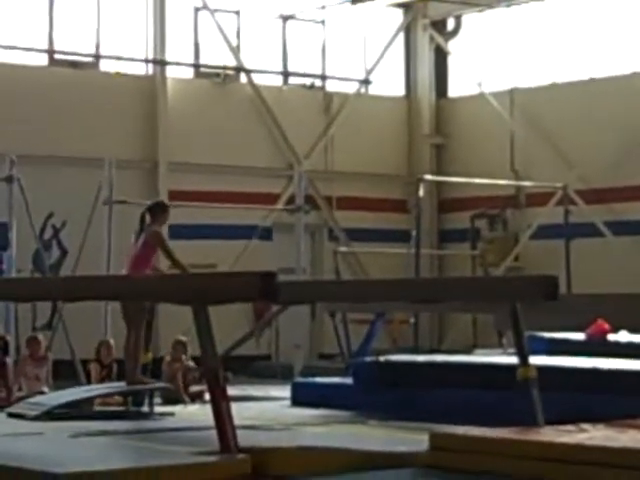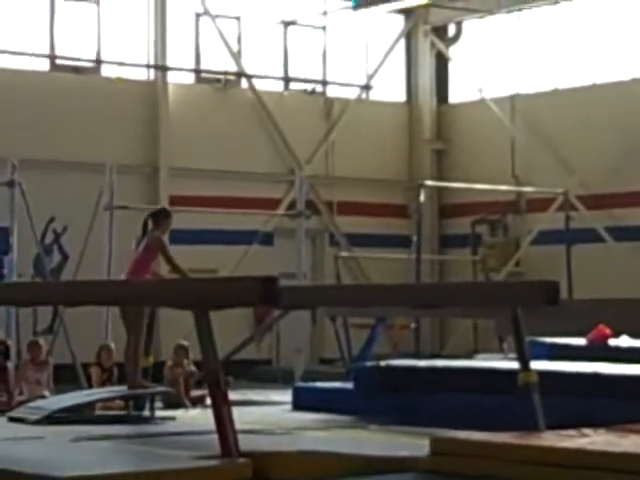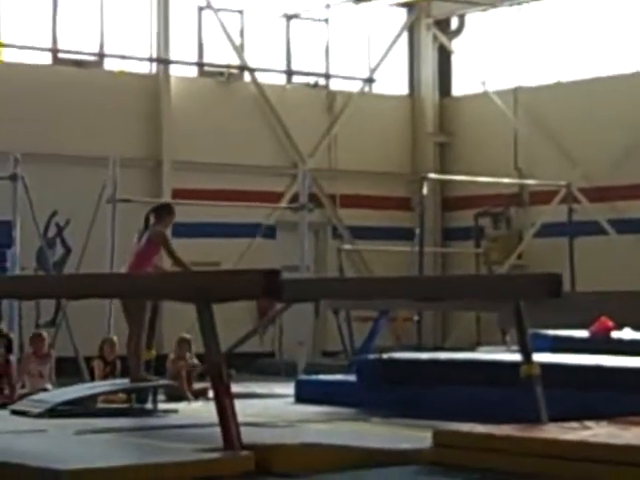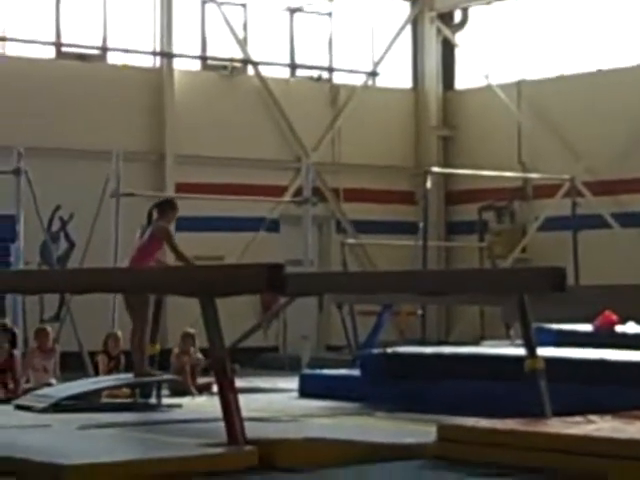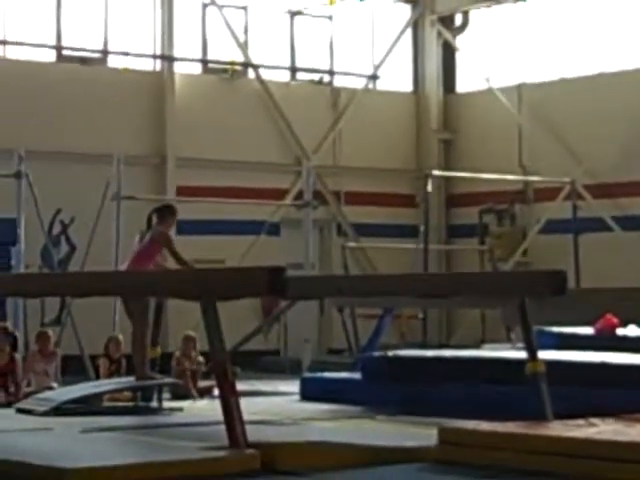
dt=0.1s
person 1, frame 1
left shoulder: (143, 232)
right shoulder: (155, 233)
right elbow: (172, 259)
right wrist: (189, 275)
left knee: (132, 331)
right knee: (138, 331)
left ankle: (130, 374)
right ankle: (134, 374)
person 1, frame 2
left shoulder: (145, 238)
right shoulder: (157, 239)
right elbow: (172, 265)
left knee: (132, 336)
right knee: (137, 336)
left ankle: (132, 378)
right ankle: (135, 379)
person 1, frame 3
left shoulder: (146, 232)
right shoulder: (159, 233)
right elbow: (175, 258)
left knee: (134, 329)
right knee: (139, 329)
left ankle: (134, 371)
right ankle: (137, 372)
person 1, frame 4
left shoulder: (150, 227)
right shoulder: (163, 229)
right elbow: (178, 254)
left knee: (138, 323)
right knee: (142, 323)
left ankle: (139, 366)
right ankle: (142, 367)
person 1, frame 5
left shoulder: (149, 232)
right shoulder: (162, 233)
right elbow: (178, 259)
left knee: (138, 327)
right knee: (142, 326)
left ankle: (140, 370)
right ankle: (143, 370)
